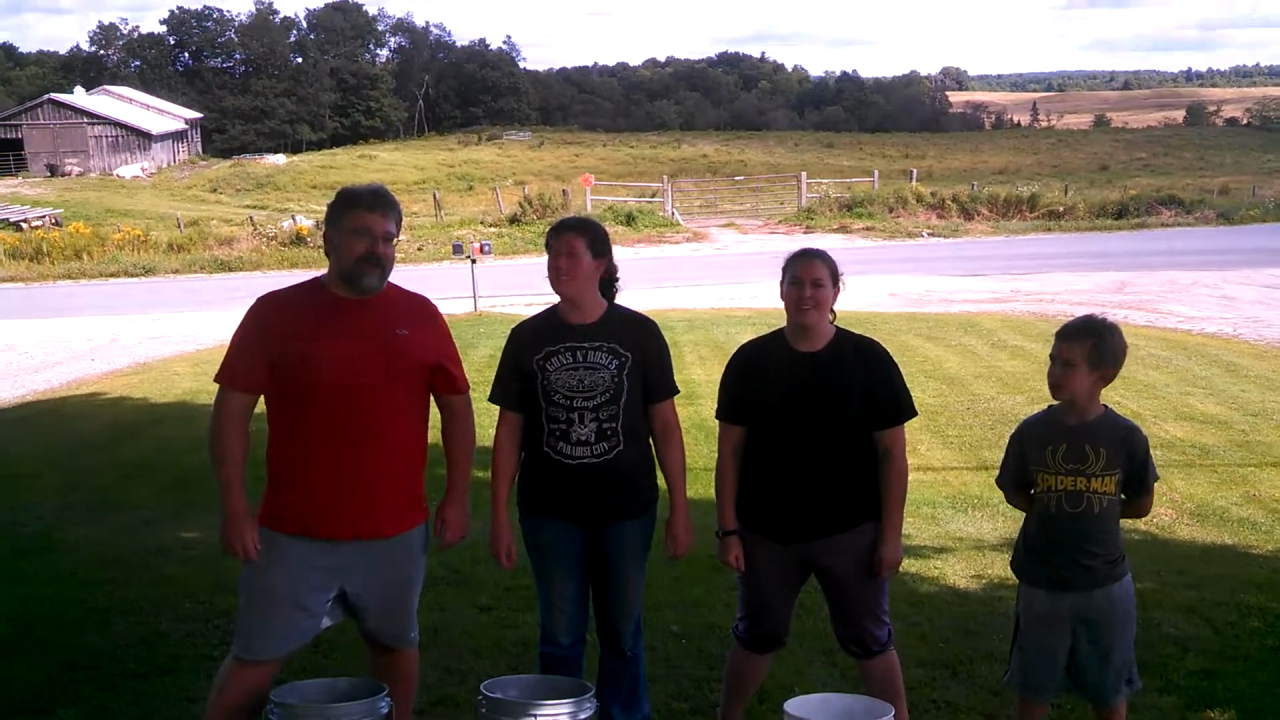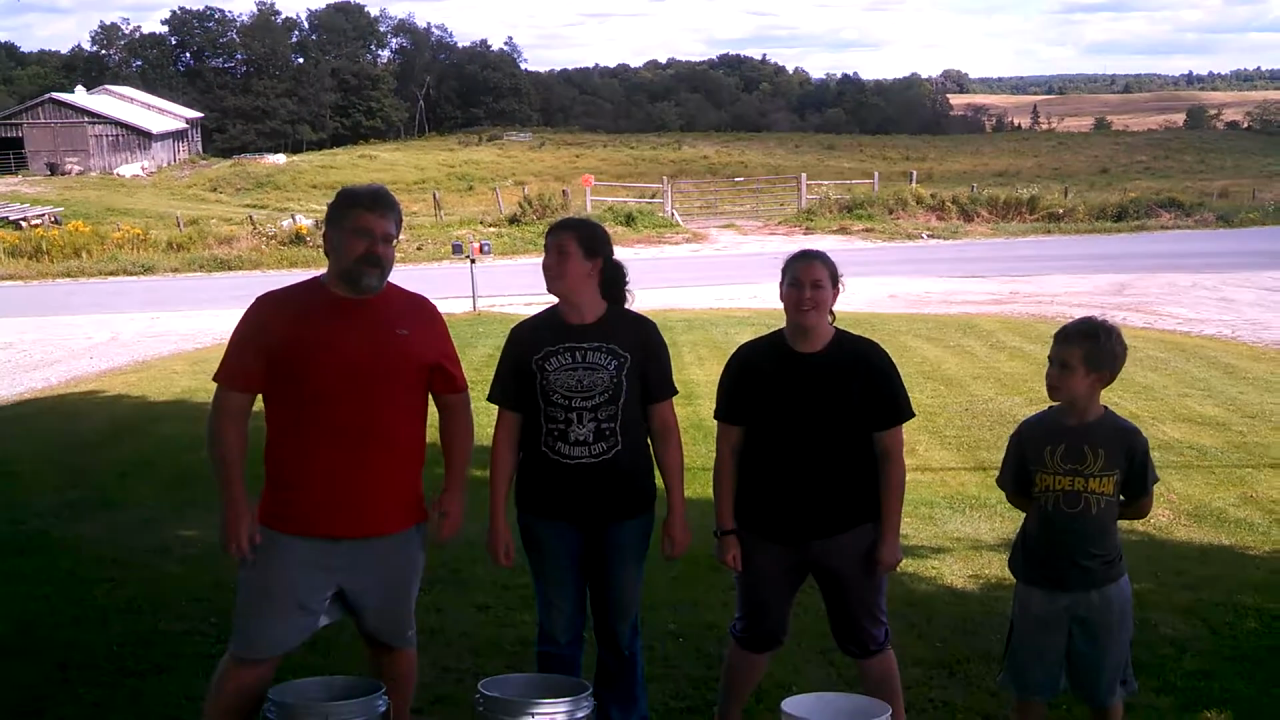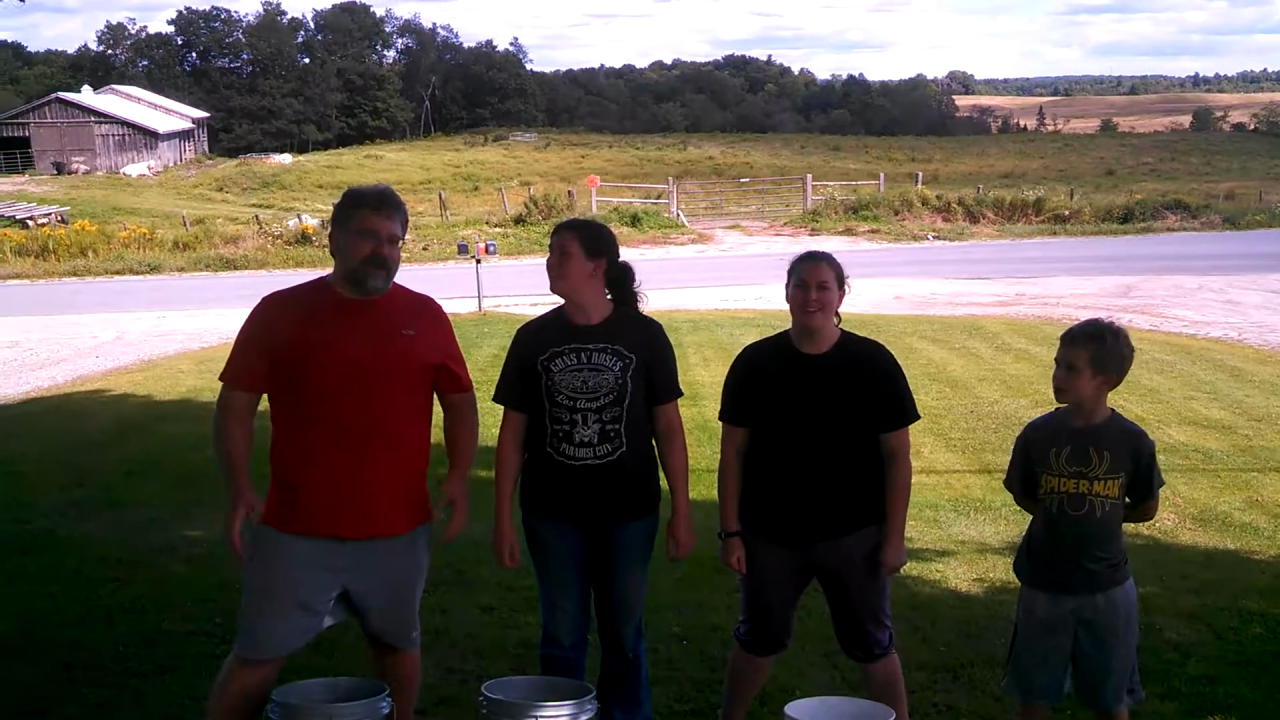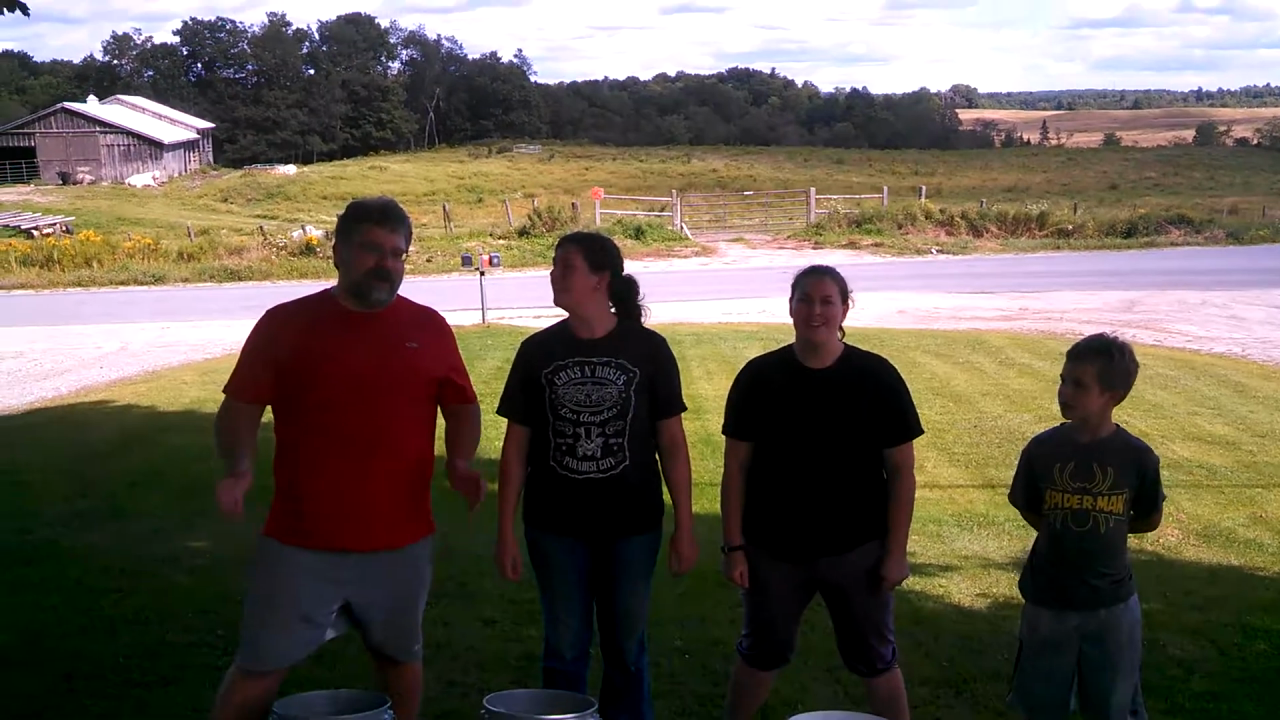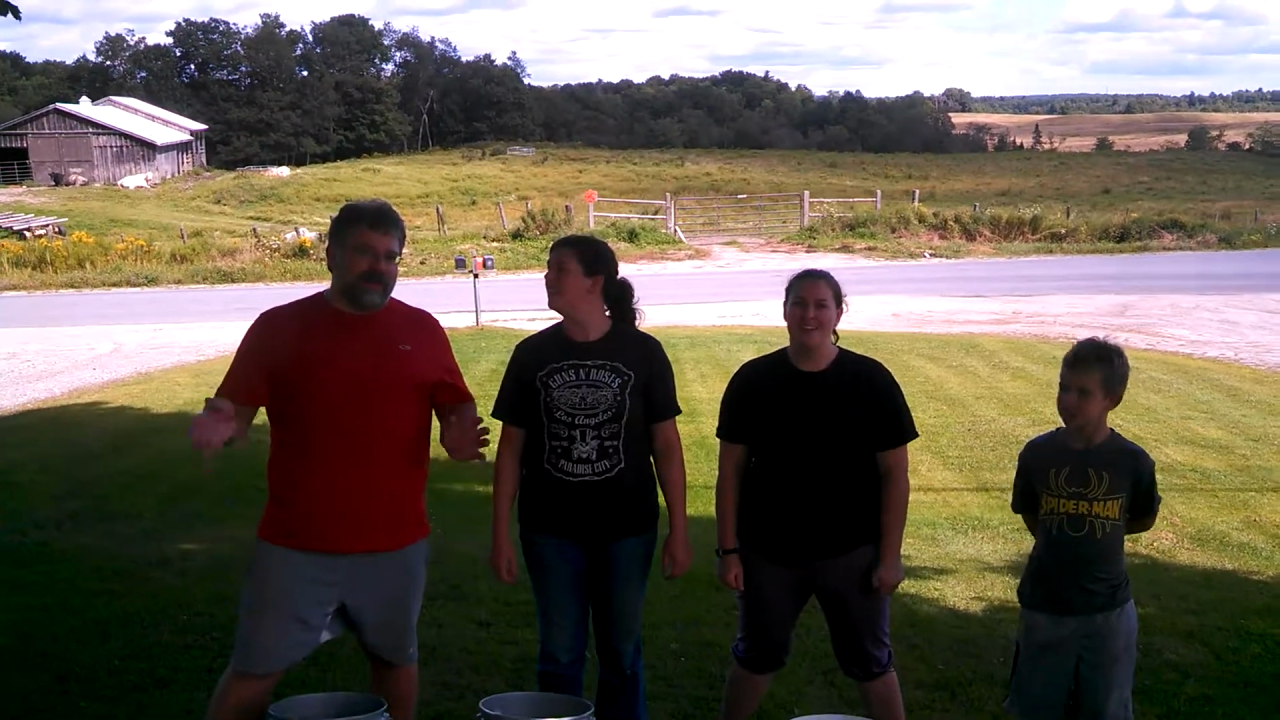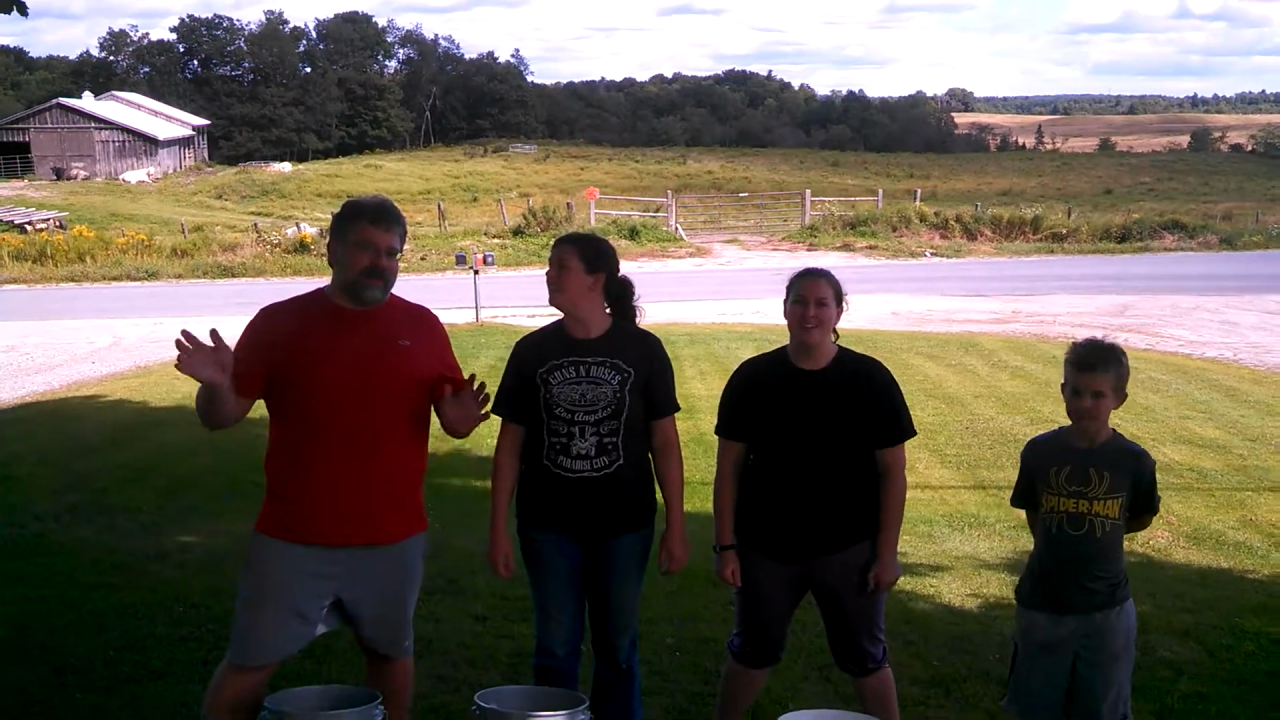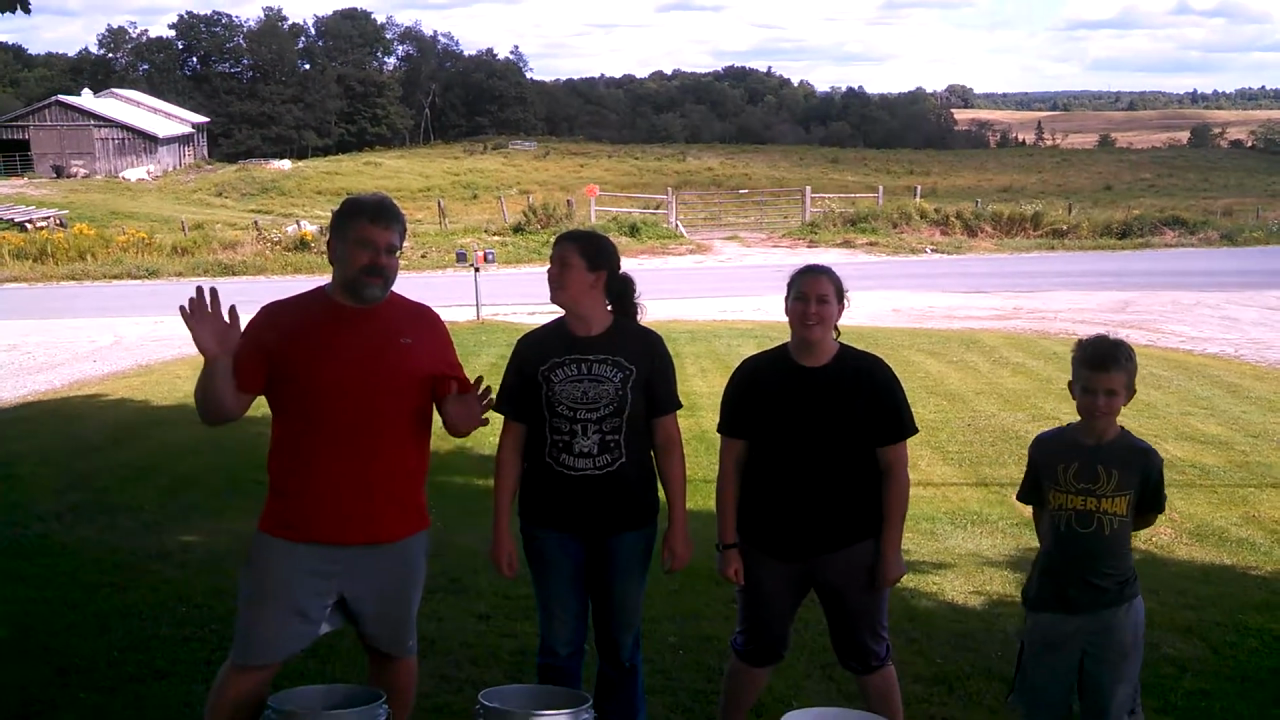
dt=0.1s
person 1, frame 1
left shoulder: (419, 315)
right shoulder: (275, 312)
left elbow: (456, 404)
right elbow: (232, 410)
left wrist: (457, 496)
right wrist: (234, 506)
left hip: (394, 530)
right hip: (293, 531)
left knee: (395, 642)
right knee: (255, 655)
person 1, frame 2
left shoulder: (419, 315)
right shoulder: (274, 311)
left elbow: (454, 401)
right elbow: (230, 405)
left wrist: (455, 485)
right wrist: (233, 498)
left hip: (393, 527)
right hip: (293, 530)
left knee: (392, 640)
right knee: (253, 653)
person 1, frame 3
left shoulder: (425, 315)
right shoulder: (280, 311)
left elbow: (459, 401)
right elbow: (235, 405)
left wrist: (458, 475)
right wrist: (240, 486)
left hip: (398, 528)
right hip: (296, 531)
left knee: (396, 641)
right knee: (257, 654)
person 1, frame 4
left shoulder: (428, 328)
right shoulder: (284, 325)
left elbow: (463, 410)
right elbow: (241, 412)
left wrist: (461, 460)
right wrist: (238, 465)
left hip: (401, 540)
right hip: (299, 542)
left knee: (399, 655)
right knee: (260, 665)
person 1, frame 5
left shoulder: (422, 330)
right shoulder: (278, 327)
left elbow: (458, 408)
right elbow: (235, 411)
left wrist: (459, 433)
right wrist: (222, 426)
left hip: (395, 543)
right hip: (294, 545)
left knee: (394, 657)
right knee: (255, 668)
person 1, frame 6
left shoulder: (421, 326)
right shoulder: (278, 322)
left elbow: (455, 403)
right elbow: (222, 415)
left wrist: (458, 416)
right wrist: (216, 383)
left hip: (392, 537)
right hip: (292, 538)
left knee: (390, 650)
right knee: (251, 660)
person 1, frame 7
left shoulder: (422, 324)
right shoulder: (279, 320)
left elbow: (457, 403)
right elbow: (219, 411)
left wrist: (461, 416)
right wrist: (218, 362)
left hip: (395, 536)
right hip: (294, 537)
left knee: (393, 650)
right knee: (254, 660)
person 2, frame 1
left shoulder: (639, 333)
right shoulder: (528, 338)
left elbow: (664, 423)
right elbow: (509, 429)
left wrist: (679, 509)
right wrist: (499, 516)
left hip: (625, 509)
right hip: (549, 511)
left knee: (621, 630)
right knee: (560, 633)
person 2, frame 2
left shoulder: (638, 333)
right shoulder: (527, 337)
left elbow: (662, 424)
right elbow: (508, 429)
left wrist: (677, 510)
right wrist: (497, 515)
left hip: (624, 510)
right hip: (547, 512)
left knee: (619, 630)
right knee: (558, 632)
person 2, frame 3
left shoulder: (644, 335)
right shoulder: (533, 338)
left elbow: (668, 426)
right elbow: (513, 430)
left wrist: (682, 512)
right wrist: (502, 516)
left hip: (628, 512)
right hip: (552, 513)
left knee: (623, 632)
right knee: (562, 634)
person 2, frame 4
left shoulder: (648, 349)
right shoulder: (537, 352)
left elbow: (671, 440)
right elbow: (517, 443)
left wrist: (684, 526)
right wrist: (505, 530)
left hip: (631, 526)
right hip: (555, 527)
left knee: (625, 647)
right knee: (564, 647)
person 2, frame 5
left shoulder: (643, 352)
right shoulder: (532, 354)
left elbow: (666, 444)
right elbow: (511, 446)
left wrist: (679, 529)
right wrist: (500, 532)
left hip: (626, 528)
right hip: (550, 530)
left knee: (621, 650)
right knee: (560, 650)
person 2, frame 6
left shoulder: (643, 350)
right shoulder: (532, 351)
left elbow: (664, 440)
right elbow: (510, 442)
left wrist: (676, 525)
right wrist: (498, 527)
left hip: (624, 524)
right hip: (548, 524)
left knee: (616, 645)
right knee: (556, 644)
person 2, frame 7
left shoulder: (644, 347)
right shoulder: (534, 348)
left elbow: (666, 438)
right elbow: (513, 440)
left wrist: (679, 523)
right wrist: (501, 526)
left hip: (626, 522)
right hip: (550, 522)
left knee: (620, 643)
right knee: (559, 643)
person 3, frame 1
left shoulder: (868, 360)
right shoulder: (751, 361)
left elbow: (892, 453)
right elbow: (731, 450)
left wrist: (891, 534)
right wrist: (729, 529)
left hip: (851, 530)
right hip: (768, 531)
left knee: (870, 640)
right knee: (756, 634)
person 3, frame 2
left shoulder: (867, 360)
right shoulder: (750, 361)
left elbow: (890, 453)
right elbow: (729, 450)
left wrist: (889, 534)
right wrist: (727, 528)
left hip: (849, 531)
right hip: (766, 531)
left knee: (868, 640)
right knee: (753, 635)
person 3, frame 3
left shoulder: (872, 362)
right shoulder: (755, 362)
left elbow: (896, 454)
right elbow: (734, 451)
left wrist: (894, 537)
right wrist: (731, 531)
left hip: (854, 534)
right hip: (771, 534)
left knee: (872, 644)
right knee: (758, 638)
person 3, frame 4
left shoulder: (876, 377)
right shoulder: (759, 377)
left elbow: (901, 469)
right elbow: (737, 466)
left wrist: (895, 551)
right wrist: (734, 546)
left hip: (857, 548)
right hip: (774, 549)
left knee: (874, 658)
right knee: (760, 652)
person 3, frame 5
left shoulder: (871, 380)
right shoulder: (753, 380)
left elbow: (894, 473)
right elbow: (731, 469)
left wrist: (889, 555)
right wrist: (729, 549)
left hip: (852, 552)
right hip: (769, 552)
left knee: (870, 661)
right knee: (756, 655)
person 3, frame 6
left shoulder: (869, 378)
right shoulder: (752, 378)
left elbow: (892, 470)
right elbow: (730, 466)
left wrist: (886, 552)
right wrist: (725, 544)
left hip: (849, 548)
right hip: (766, 548)
left knee: (865, 657)
right knee: (752, 651)
person 3, frame 7
left shoulder: (871, 375)
right shoulder: (754, 375)
left elbow: (894, 468)
right elbow: (732, 464)
left wrist: (891, 549)
right wrist: (728, 542)
left hip: (852, 546)
right hip: (768, 546)
left knee: (868, 654)
right knee: (755, 649)
person 4, frame 1
left shoulder: (1126, 436)
right shoulder: (1032, 431)
left elbow: (1141, 504)
right elbow: (1014, 495)
left wrist: (1098, 511)
right wrist: (1053, 512)
left hip: (1106, 582)
right hip: (1042, 581)
left knee: (1109, 686)
right knee: (1034, 680)
person 4, frame 2
left shoulder: (1126, 438)
right shoulder: (1031, 432)
left elbow: (1141, 506)
left wrist: (1095, 513)
right wrist: (1056, 515)
left hip: (1102, 583)
right hip: (1038, 581)
left knee: (1105, 688)
right knee: (1030, 682)
person 4, frame 3
left shoulder: (1132, 441)
right shoulder: (1038, 434)
left elbow: (1146, 508)
left wrist: (1101, 515)
right wrist: (1062, 518)
left hip: (1107, 586)
right hip: (1044, 584)
right knee: (1035, 685)
person 4, frame 4
left shoulder: (1137, 457)
right shoulder: (1042, 449)
left elbow: (1150, 520)
left wrist: (1104, 531)
right wrist: (1064, 537)
left hip: (1112, 604)
right hip: (1047, 600)
person 4, frame 5
left shoulder: (1133, 461)
right shoulder: (1038, 453)
left elbow: (1144, 520)
left wrist: (1101, 533)
right wrist: (1062, 543)
left hip: (1109, 608)
right hip: (1044, 605)
person 4, frame 6
left shoulder: (1134, 461)
right shoulder: (1039, 451)
left elbow: (1141, 520)
left wrist: (1095, 535)
right wrist: (1054, 549)
left hip: (1107, 608)
right hip: (1043, 603)
person 4, frame 7
left shoulder: (1142, 458)
right shoulder: (1046, 447)
left elbow: (1147, 517)
left wrist: (1103, 531)
right wrist: (1060, 548)
left hip: (1116, 605)
right hip: (1051, 600)
